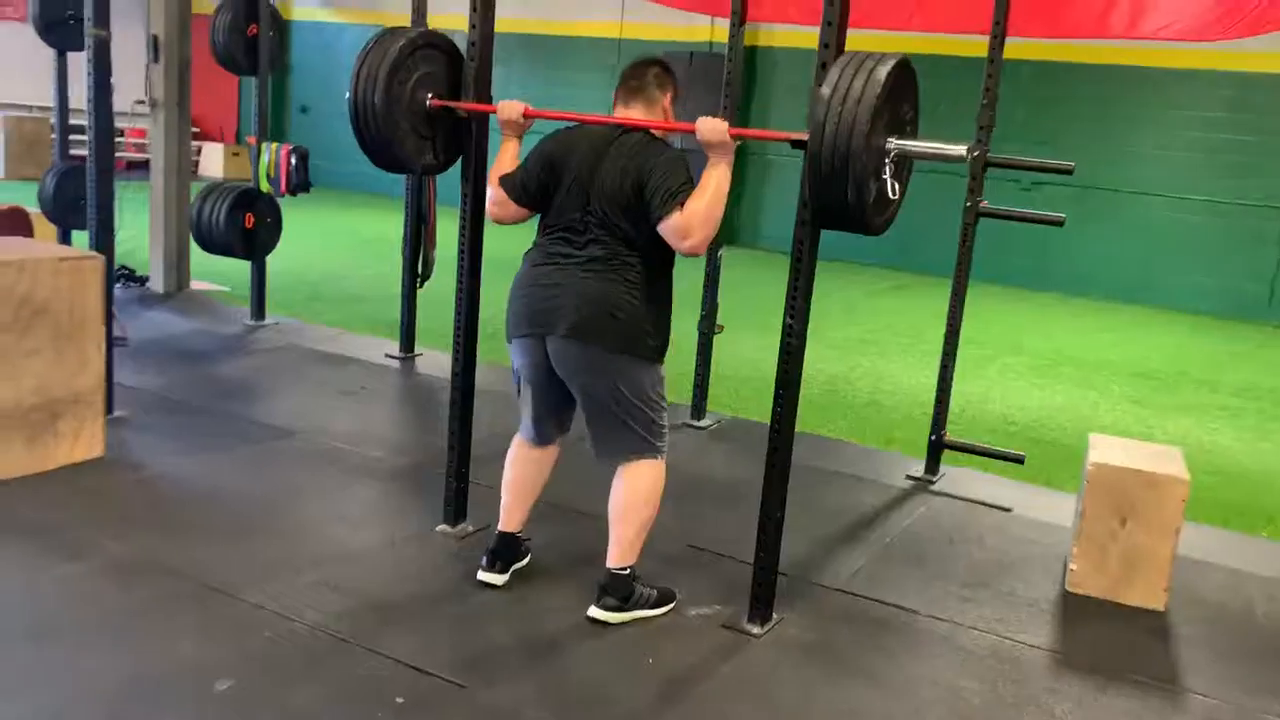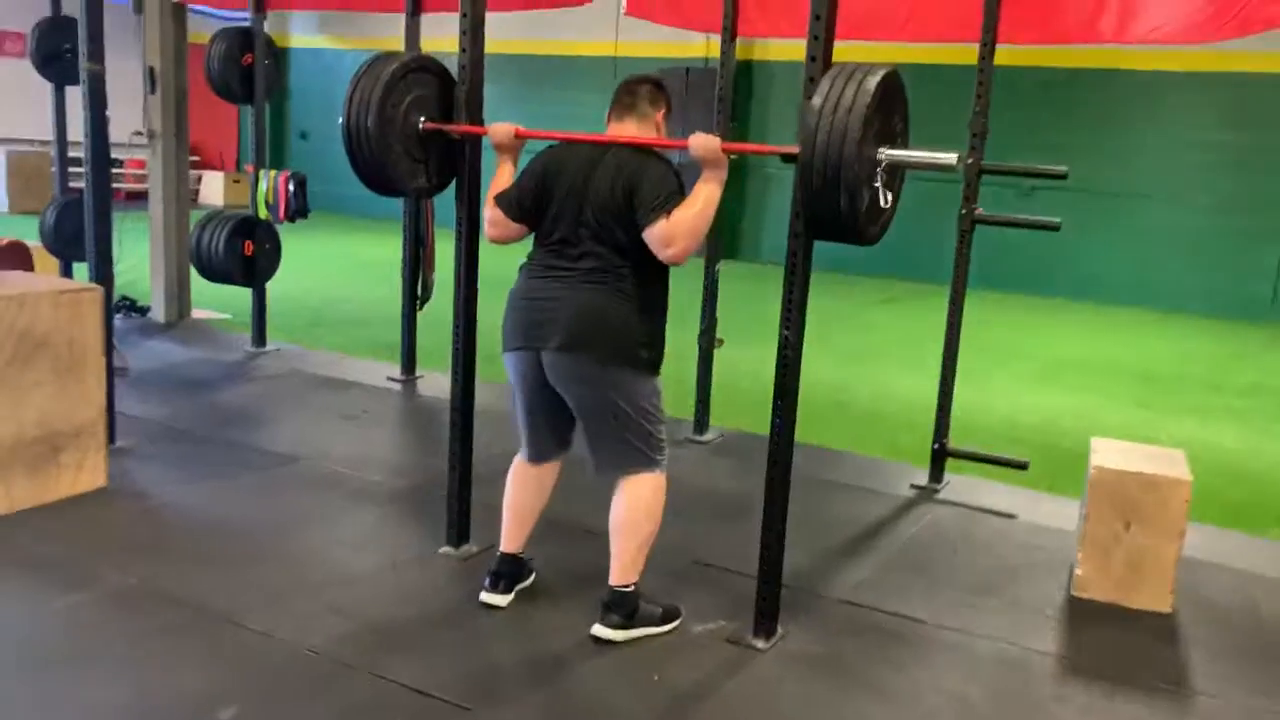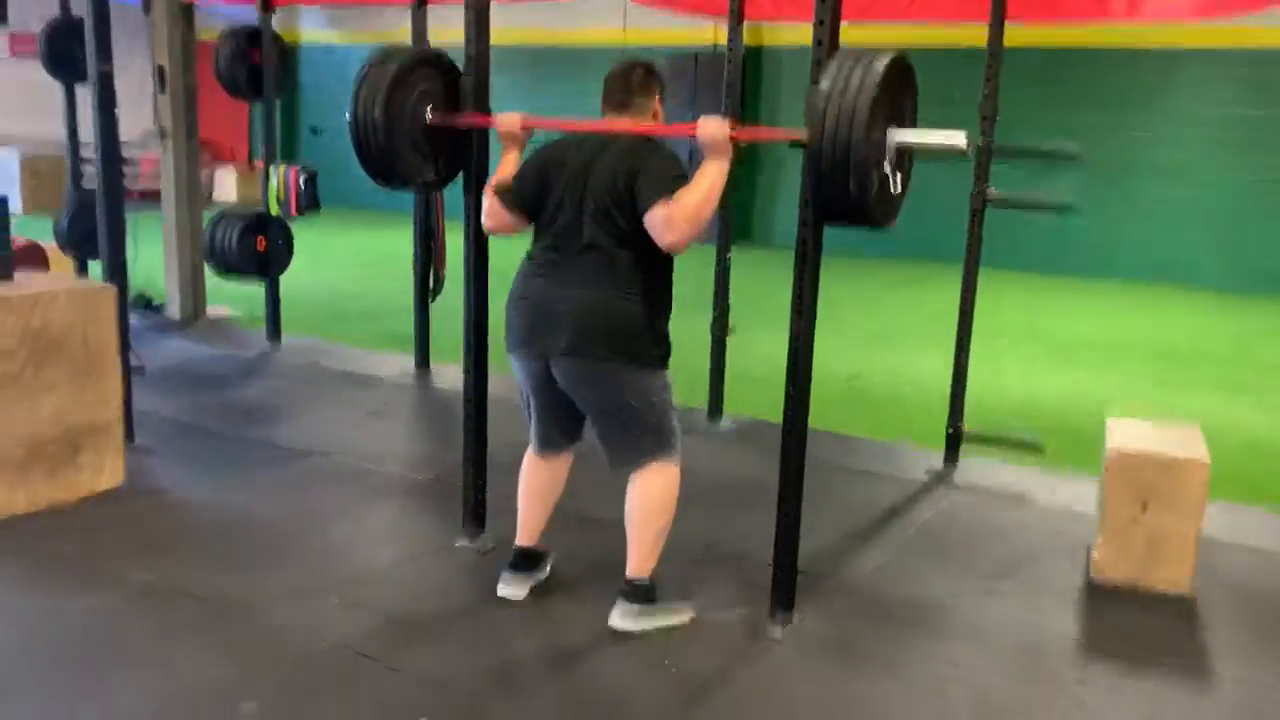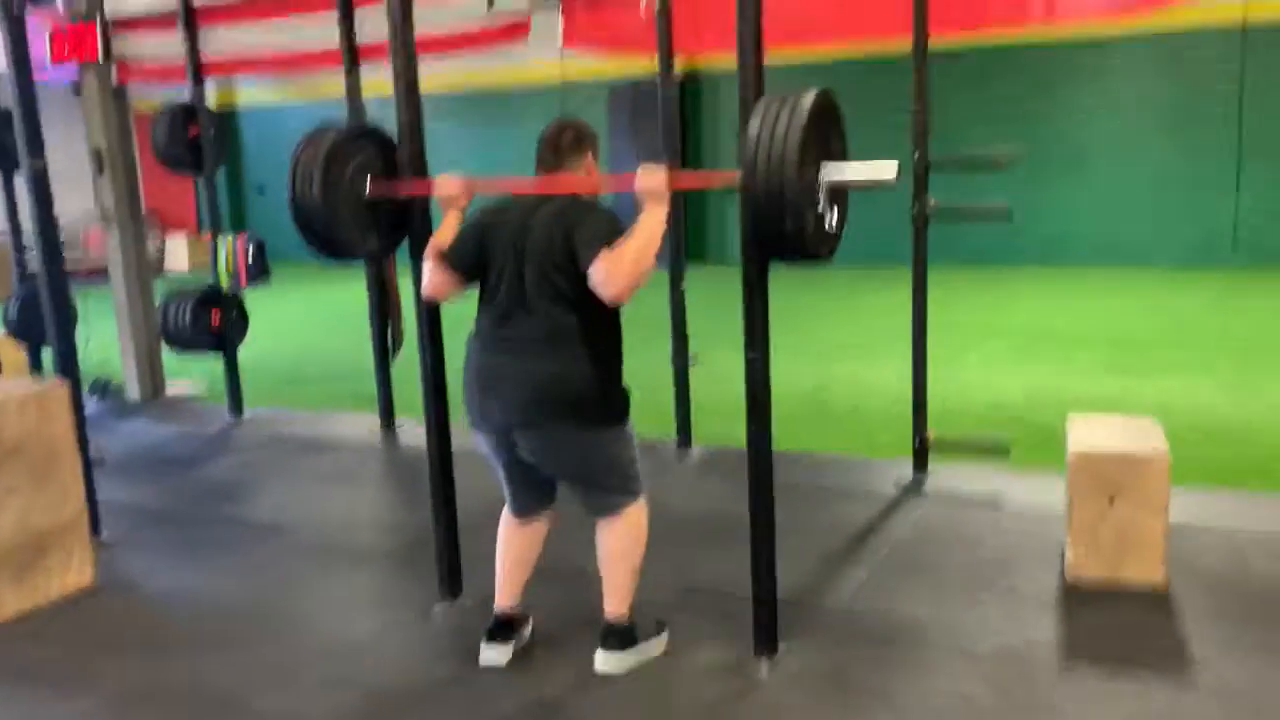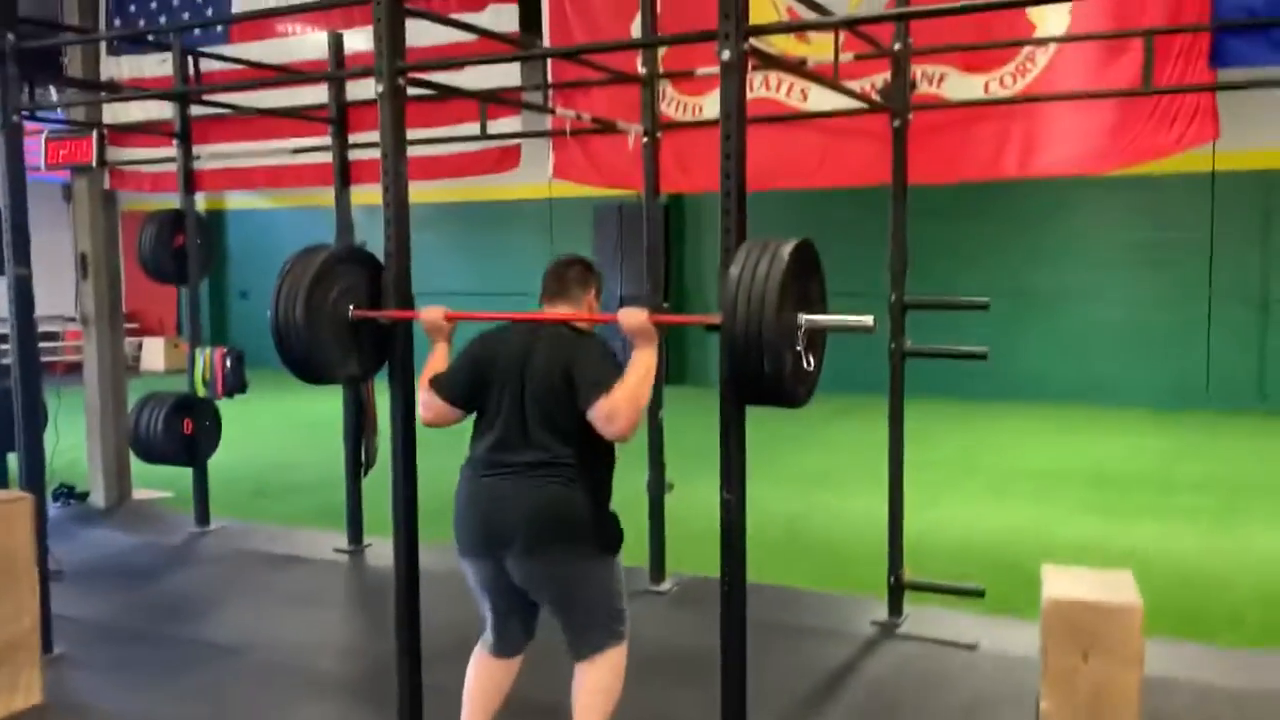
dt=0.3s
person 1, frame 1
left shoulder: (561, 142)
right shoulder: (660, 160)
left elbow: (499, 207)
right elbow: (690, 235)
left wrist: (511, 137)
right wrist: (720, 161)
left hip: (533, 308)
right hip: (607, 323)
left knee: (539, 432)
right knee: (641, 450)
left ankle: (502, 549)
right ankle: (618, 587)
person 1, frame 2
left shoulder: (554, 158)
right shoulder: (651, 170)
left elbow: (496, 227)
right elbow: (674, 244)
left wrist: (505, 156)
right wrist: (711, 174)
left hip: (528, 322)
right hip: (601, 336)
left knee: (537, 449)
right knee: (641, 466)
left ankle: (505, 571)
right ankle: (622, 603)
person 1, frame 3
left shoulder: (555, 152)
right shoulder: (652, 158)
left elbow: (492, 218)
right elbow: (673, 231)
left wrist: (511, 149)
right wrist: (716, 159)
left hip: (532, 319)
right hip: (608, 332)
left knee: (550, 444)
right knee: (655, 456)
left ankle: (522, 562)
right ankle: (637, 592)
person 1, frame 4
left shoulder: (492, 217)
right shoulder: (588, 216)
left elbow: (433, 283)
right elbow: (616, 282)
left wrist: (452, 212)
right wrist: (654, 209)
left hip: (492, 390)
right hip: (566, 396)
left knee: (525, 505)
right knee: (622, 500)
left ankle: (502, 624)
right ankle: (618, 633)
person 1, frame 5
left shoulder: (489, 343)
right shoulder: (586, 350)
left elbow: (431, 411)
right elbow: (615, 422)
left wrist: (440, 341)
right wrist: (645, 349)
left hip: (480, 516)
right hip: (558, 523)
left knee: (502, 638)
right knee: (603, 642)
